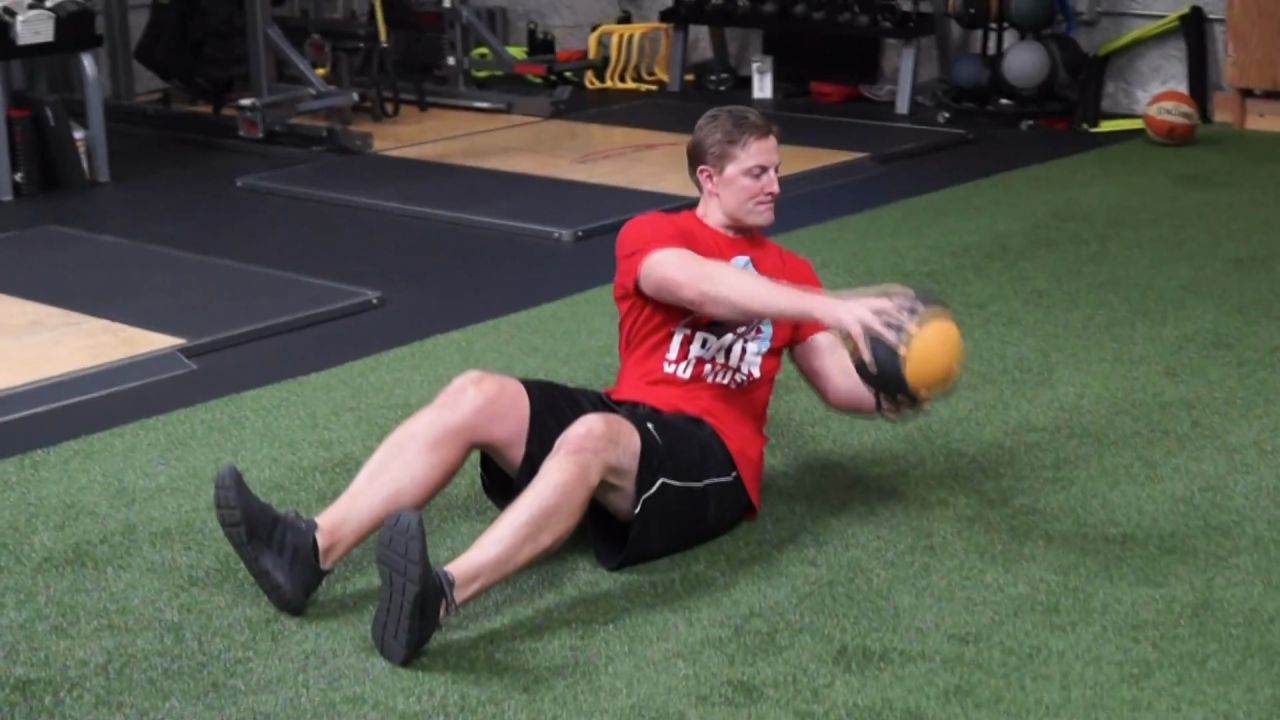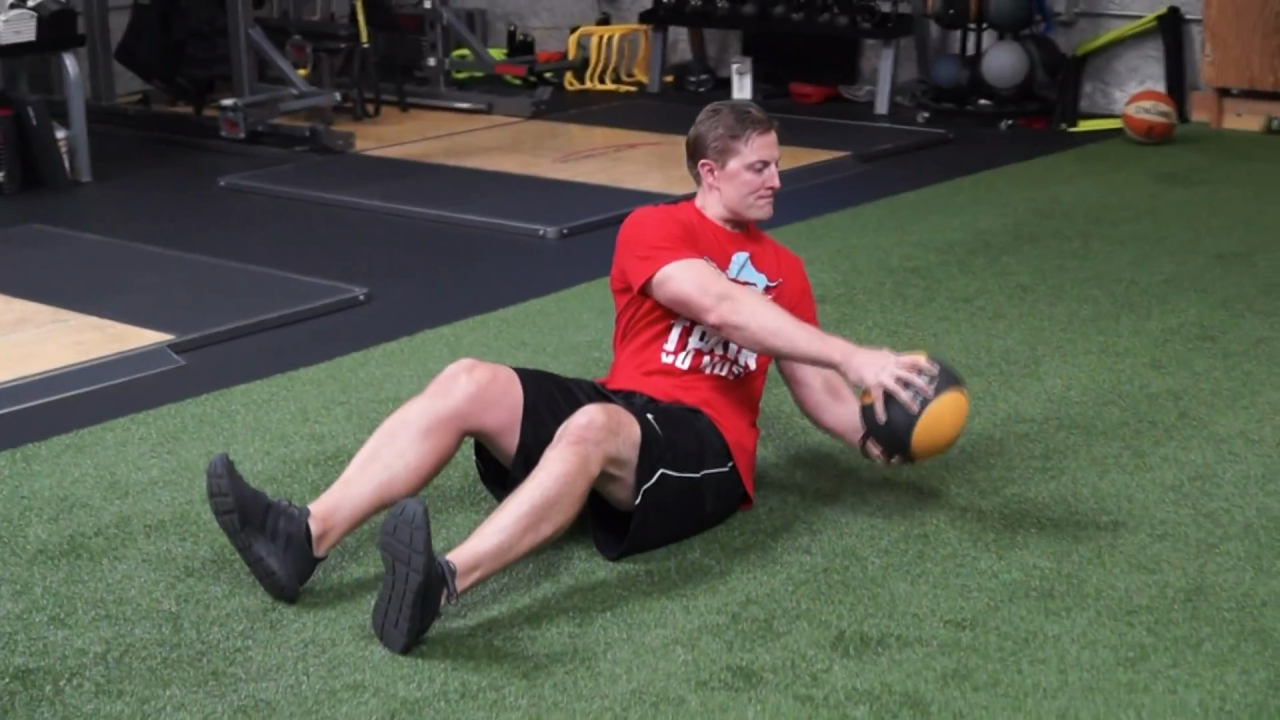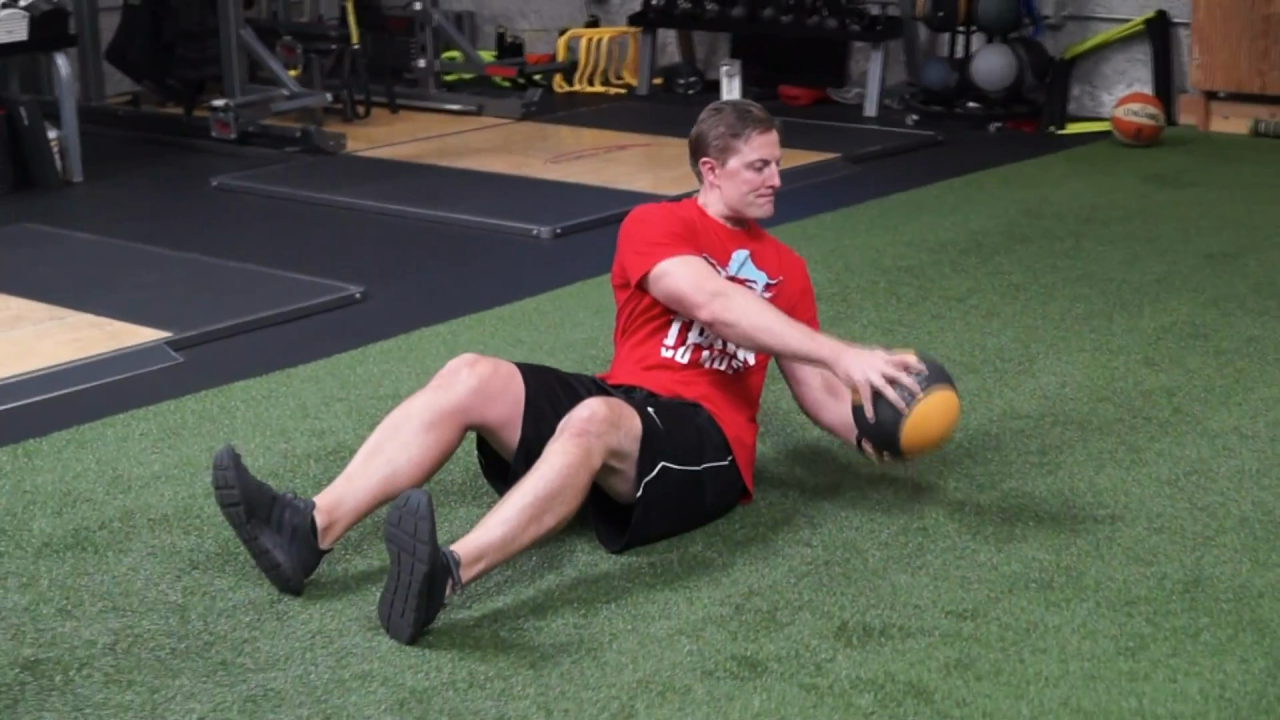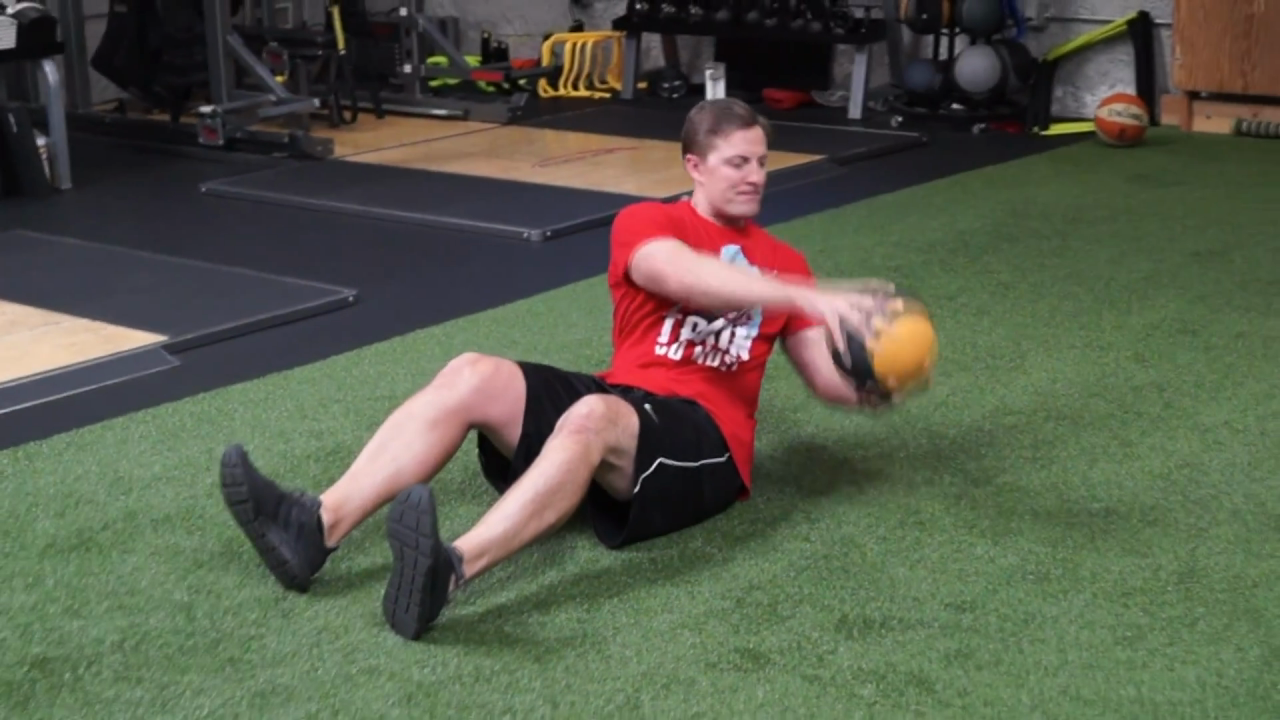
dt=0.2s
person 1, frame 1
left shoulder: (792, 272)
right shoulder: (652, 234)
left elbow: (841, 388)
right elbow: (703, 288)
right wrist: (830, 307)
left hip: (713, 454)
right hip: (625, 414)
left knee: (592, 439)
right knee: (476, 394)
left ankle: (441, 595)
right ankle: (313, 549)
person 1, frame 2
left shoulder: (786, 270)
right shoulder: (653, 229)
left elbow: (818, 396)
right elbow: (720, 309)
left wrist: (877, 431)
right wrist: (851, 355)
left hip: (705, 445)
right hip: (618, 406)
left knee: (592, 429)
right knee: (468, 382)
left ankle: (442, 583)
right ankle: (308, 535)
person 1, frame 3
left shoulder: (785, 267)
right shoulder: (655, 225)
left elbow: (813, 389)
right elbow: (712, 306)
right wrist: (844, 353)
left hip: (707, 440)
right hip: (619, 400)
left knee: (594, 421)
right knee: (471, 377)
left ankle: (447, 576)
right ankle: (312, 528)
person 1, frame 4
left shoulder: (783, 263)
right shoulder: (646, 223)
left elbow: (824, 377)
right elbow: (684, 278)
left wrist: (864, 380)
right wrist: (811, 298)
left hip: (704, 437)
right hip: (620, 397)
left knee: (592, 417)
right knee: (472, 376)
left ankle: (450, 572)
right ankle: (319, 526)
